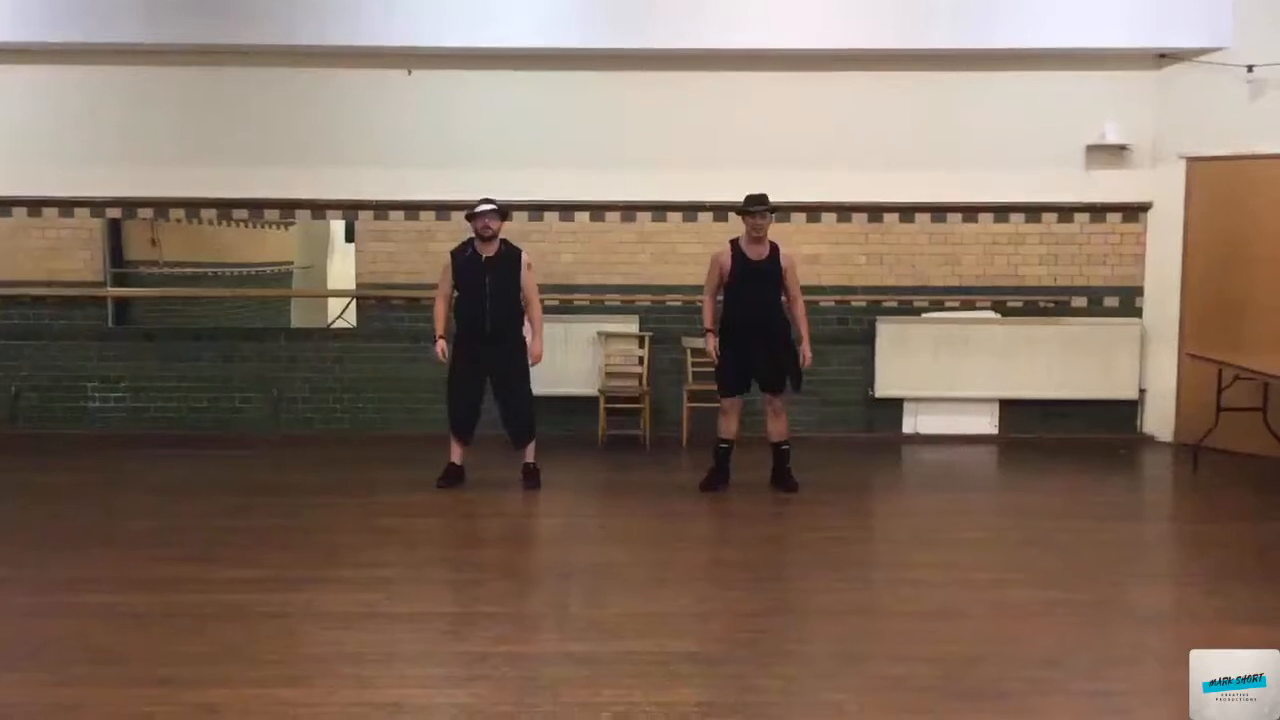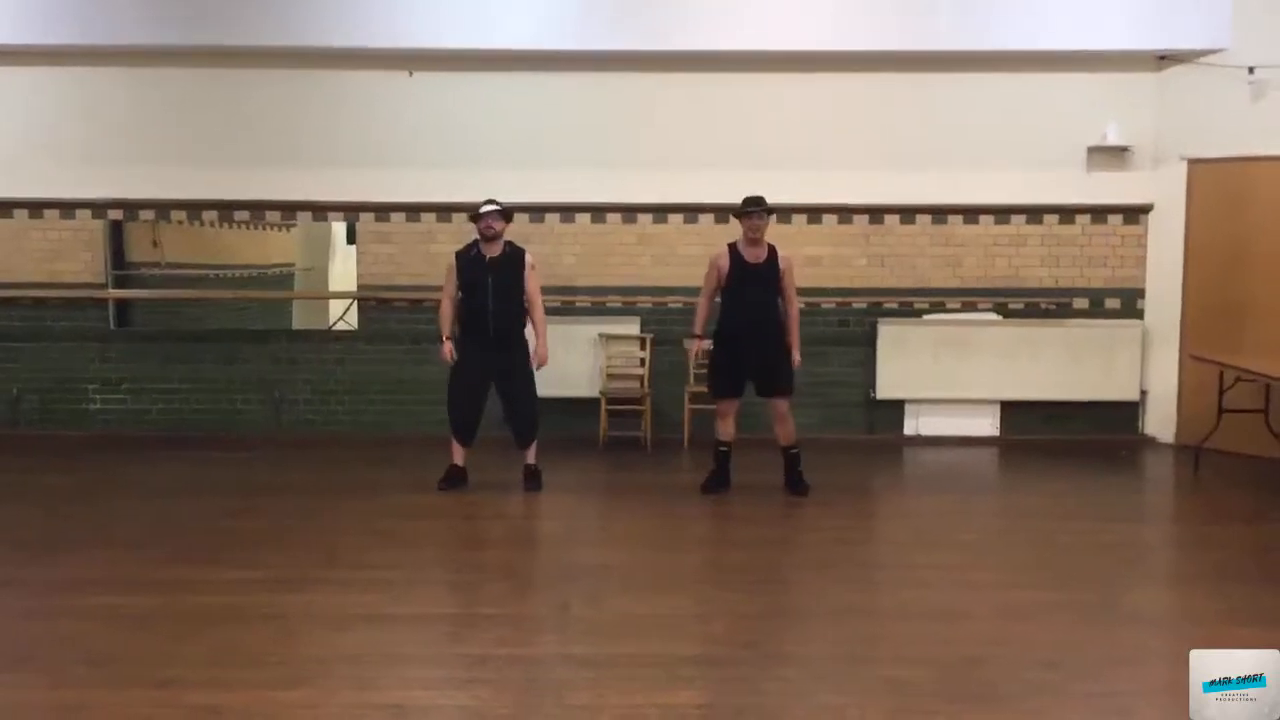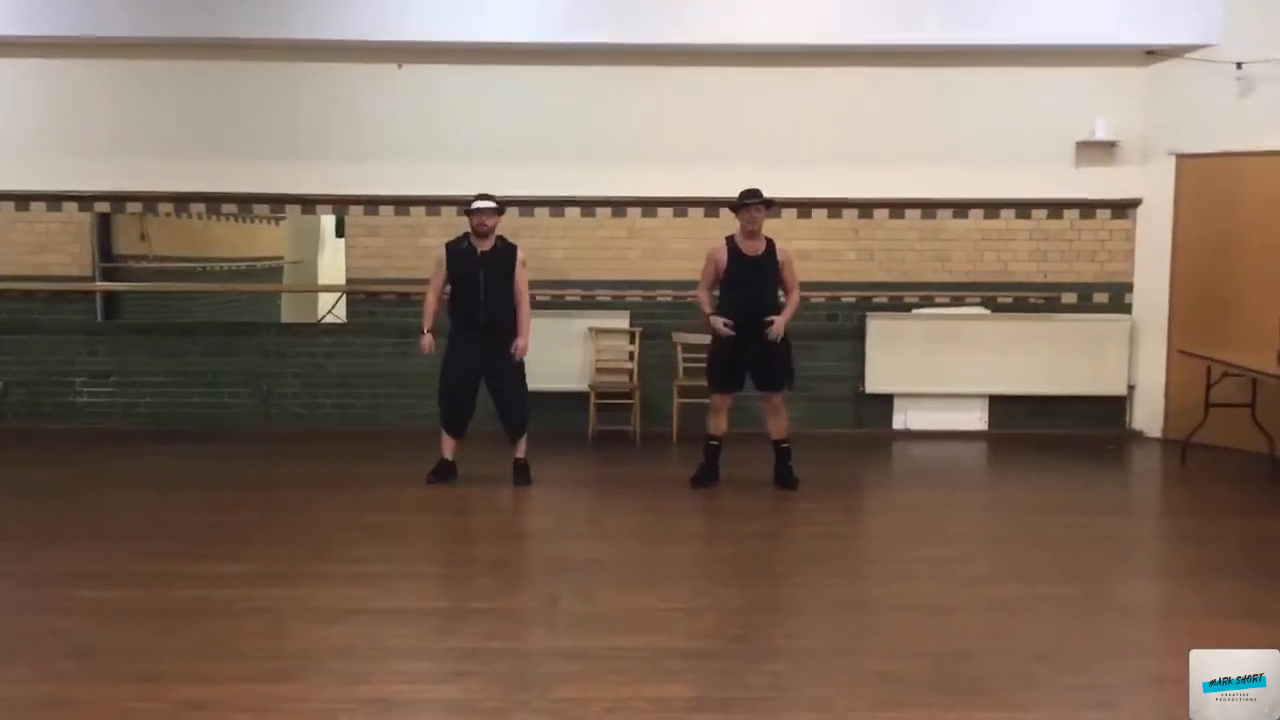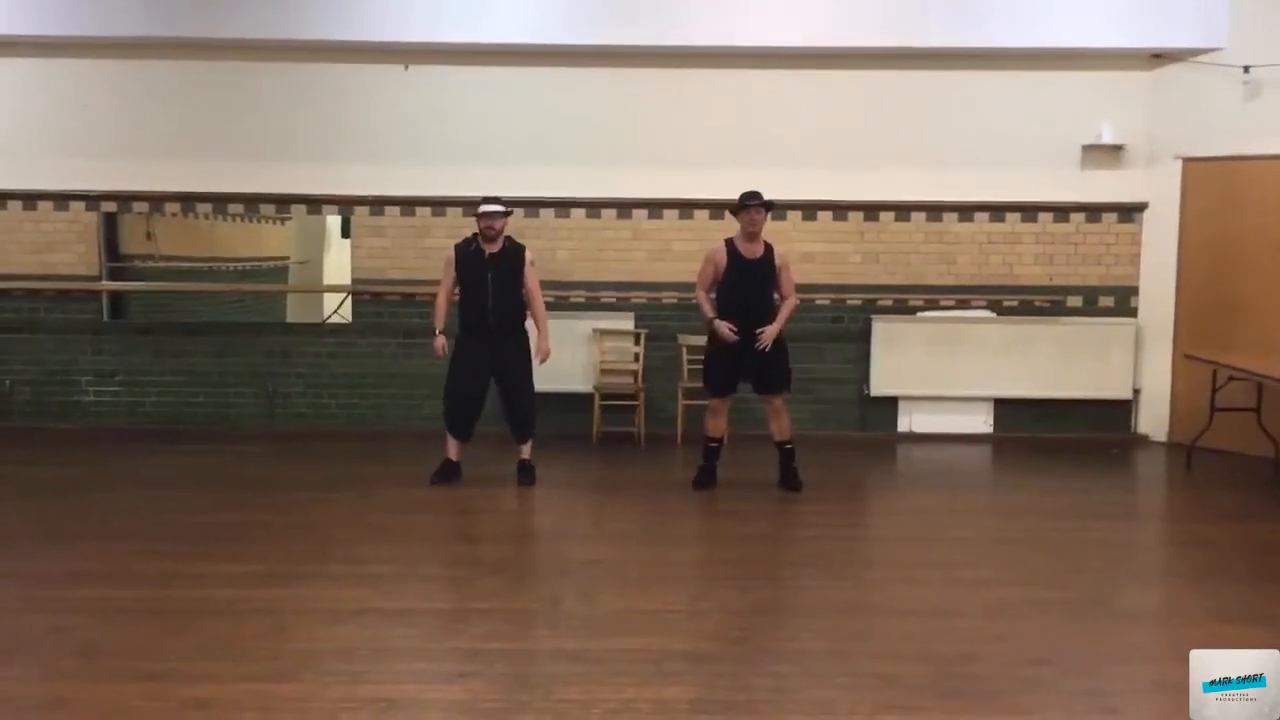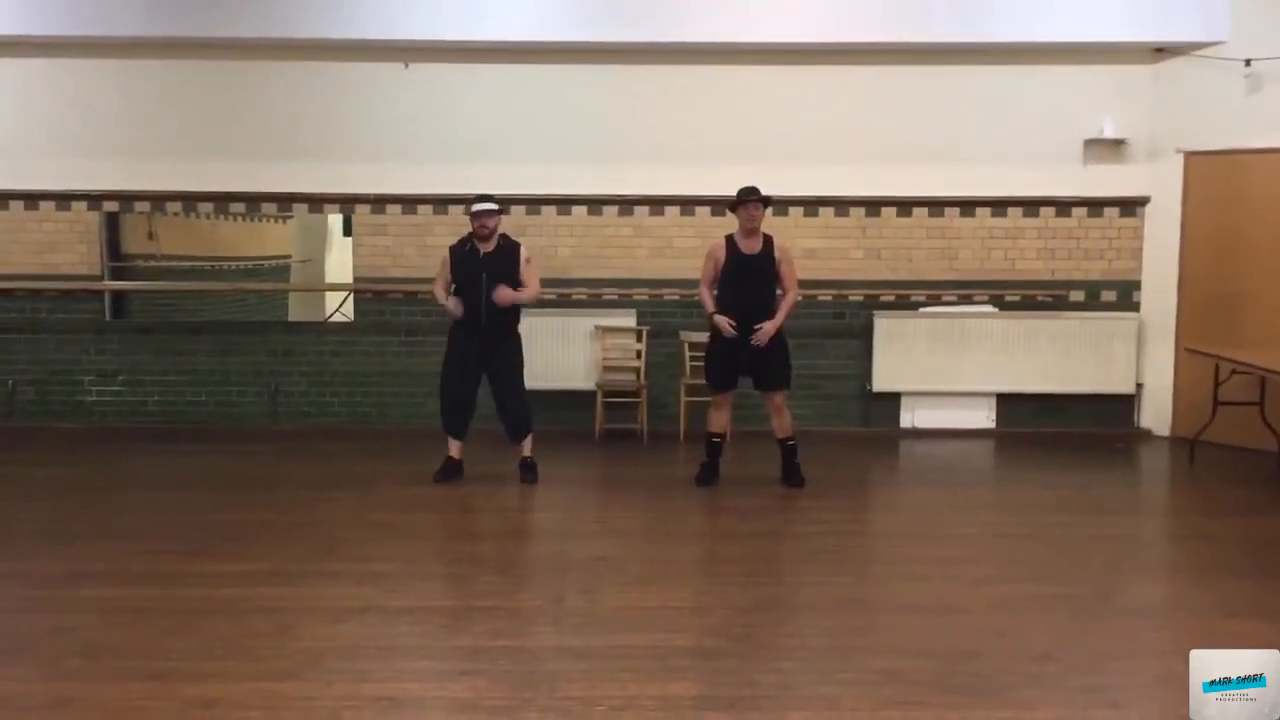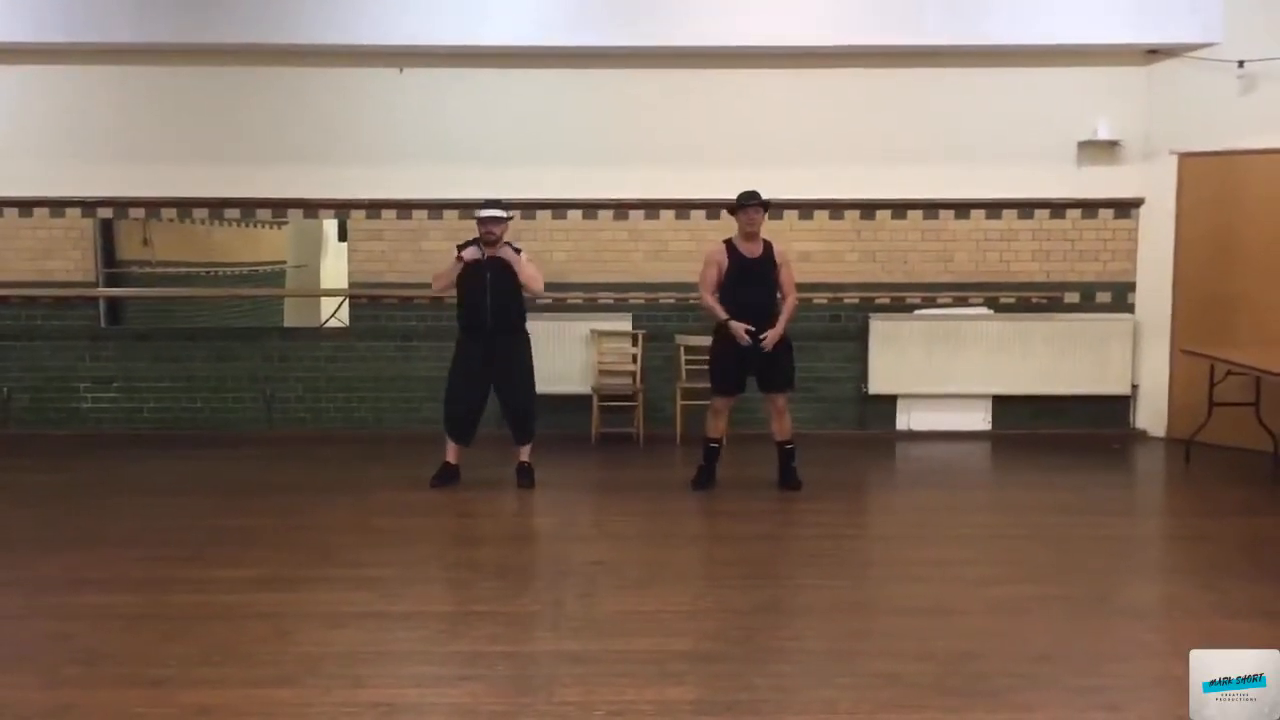
dt=0.5s
person 1, frame 1
left shoulder: (782, 258)
right shoulder: (724, 256)
left elbow: (795, 300)
right elbow: (709, 296)
left wrist: (804, 341)
right wrist: (709, 332)
left hip: (774, 340)
right hip: (734, 340)
left knee: (776, 404)
right knee: (729, 404)
left ankle: (781, 470)
right ankle: (720, 470)
person 1, frame 2
left shoulder: (781, 260)
right shoulder: (723, 258)
left elbow: (791, 304)
right elbow: (706, 298)
left wrist: (794, 346)
right wrist: (698, 336)
left hip: (771, 343)
right hip: (730, 342)
left knee: (781, 408)
right knee: (725, 407)
left ankle: (793, 473)
right ankle: (721, 472)
person 1, frame 3
left shoulder: (778, 252)
right shoulder: (720, 251)
left elbow: (793, 291)
right elbow: (704, 289)
left wrist: (784, 318)
right wrist: (711, 316)
left hip: (768, 336)
right hip: (729, 335)
left knee: (775, 401)
right knee: (719, 401)
left ankle: (783, 467)
right ankle: (710, 466)
person 1, frame 4
left shoulder: (776, 256)
right shoulder: (719, 253)
left elbow: (789, 297)
right elbow: (701, 291)
left wrist: (776, 327)
right wrist: (715, 321)
left hip: (765, 338)
right hip: (726, 338)
left knee: (776, 403)
right knee: (717, 403)
left ankle: (788, 469)
right ankle: (708, 468)
person 1, frame 5
left shoulder: (777, 249)
right shoulder: (719, 248)
left elbow: (791, 291)
right elbow: (705, 287)
left wrist: (775, 323)
right wrist: (714, 315)
left hip: (766, 333)
right hip: (727, 334)
left knee: (776, 399)
right knee: (720, 398)
left ankle: (790, 465)
right ankle: (711, 464)
person 1, frame 6
left shoulder: (776, 254)
right shoulder: (720, 253)
left elbow: (790, 296)
right elbow: (706, 294)
left wrist: (778, 328)
right wrist: (729, 322)
left hip: (770, 338)
right hip: (731, 337)
left knee: (779, 403)
right knee: (720, 403)
left ankle: (787, 469)
right ankle: (708, 468)
person 2, frame 1
left shoulder: (519, 258)
right shoulder: (456, 258)
left elbow: (531, 301)
right elbow: (443, 299)
left wrist: (536, 339)
right wrist: (440, 337)
left hip: (509, 345)
right hip: (468, 345)
left knee: (518, 405)
right knee: (461, 405)
left ankle: (530, 466)
right ankle: (455, 466)
person 2, frame 2
left shoulder: (522, 259)
right shoulder: (460, 259)
left elbow: (535, 302)
right elbow: (448, 301)
left wrist: (541, 342)
right wrist: (447, 338)
left hip: (511, 347)
right hip: (471, 346)
left knee: (523, 407)
right knee: (462, 406)
left ankle: (531, 468)
right ankle: (457, 468)
person 2, frame 3
left shoulder: (513, 254)
right shoulder: (450, 252)
left elbow: (522, 297)
right elbow: (434, 293)
left wrist: (523, 335)
right wrist: (427, 330)
left hip: (502, 339)
right hip: (463, 339)
left knee: (513, 400)
right knee: (453, 398)
left ankle: (520, 462)
right ankle: (447, 462)
person 2, frame 4
left shoulder: (521, 255)
right shoulder: (459, 253)
left elbow: (534, 297)
right elbow: (444, 294)
left wrist: (543, 336)
right wrist: (439, 331)
left hip: (512, 340)
right hip: (471, 340)
left knee: (520, 400)
right knee: (459, 399)
left ankle: (525, 462)
right ankle: (451, 462)
person 2, frame 5
left shoulder: (516, 252)
right shoulder: (456, 253)
left elbow: (535, 289)
right elbow: (439, 285)
left wrist: (515, 296)
right wrist: (446, 300)
left hip: (504, 338)
right hip: (465, 337)
left knee: (513, 398)
right knee: (455, 397)
left ankle: (527, 459)
right ankle: (454, 460)
person 2, frame 6
left shoulder: (518, 256)
right shoulder: (463, 253)
left elbow: (537, 287)
right elbow: (437, 285)
left wrist: (511, 258)
right wrist: (461, 260)
left hip: (512, 341)
right hip: (472, 342)
left knee: (520, 403)
right knee: (459, 402)
left ankle: (524, 464)
right ankle: (451, 465)
